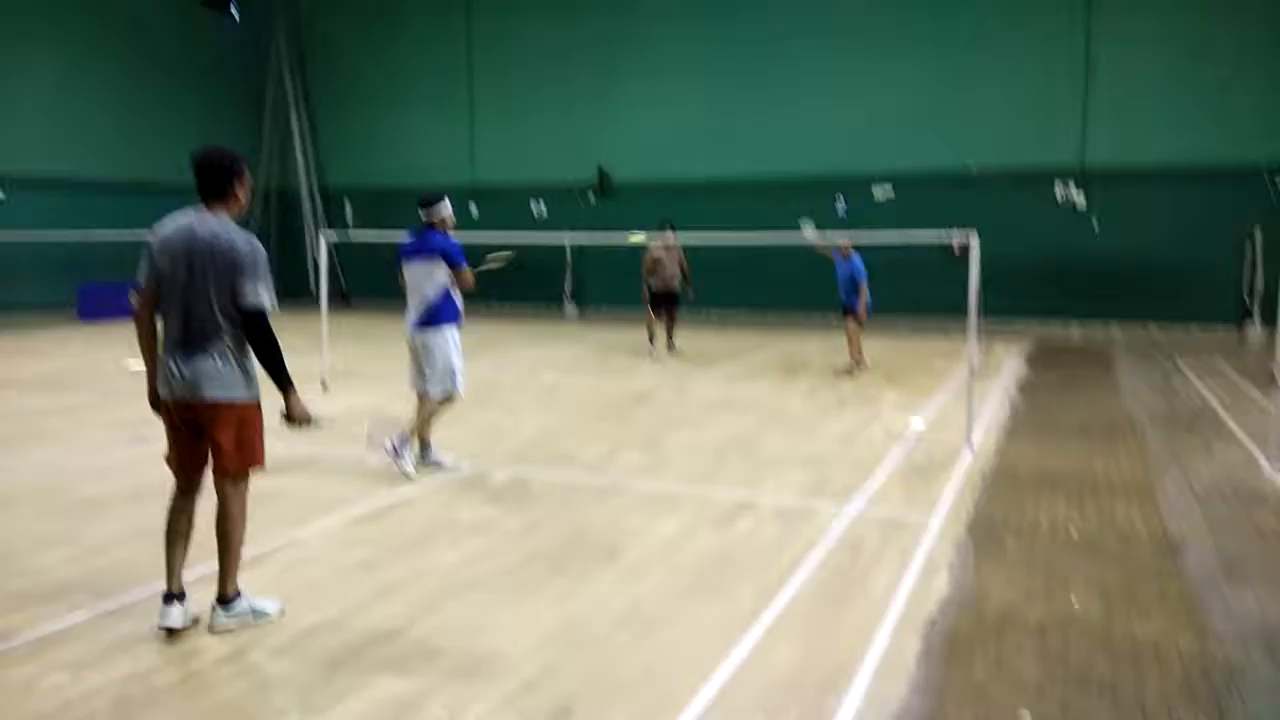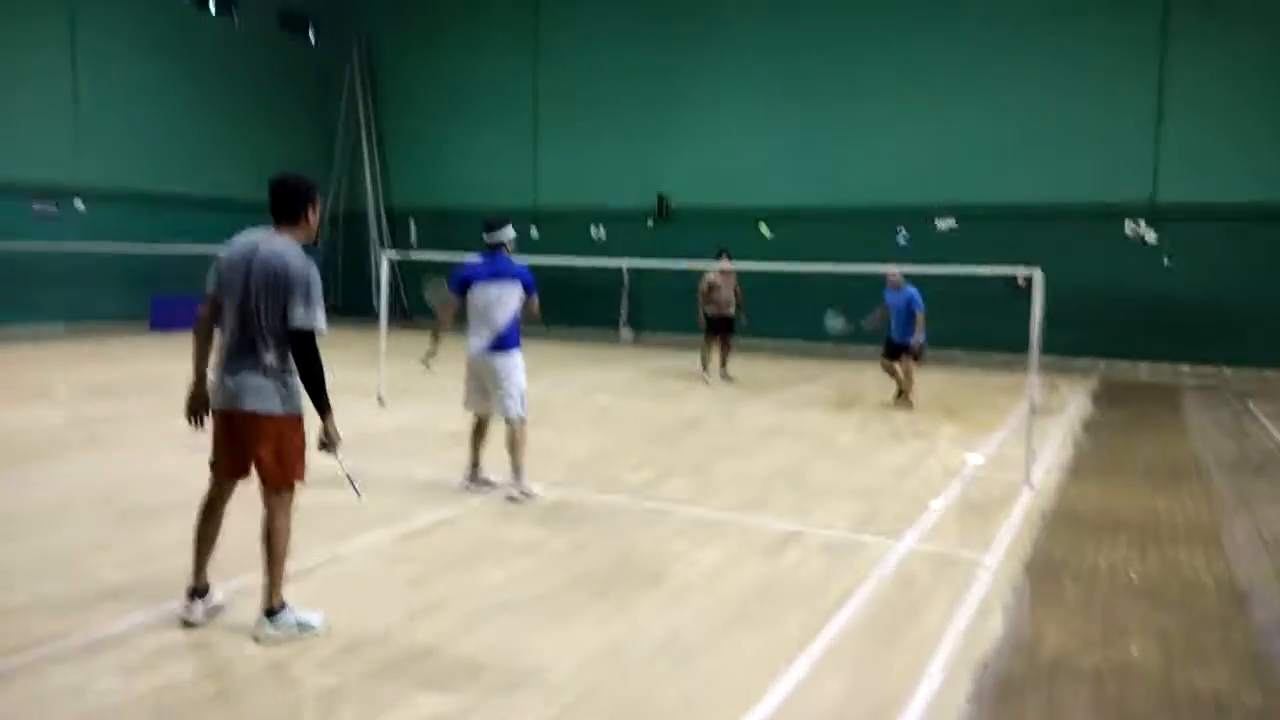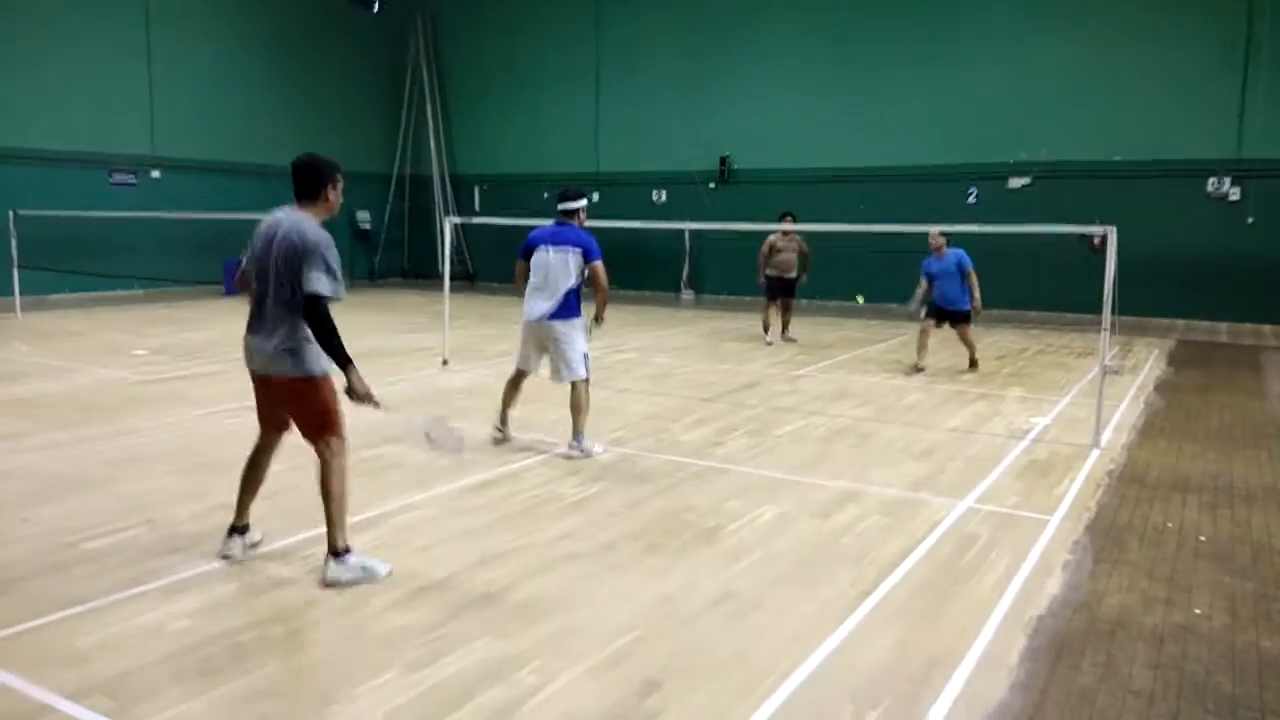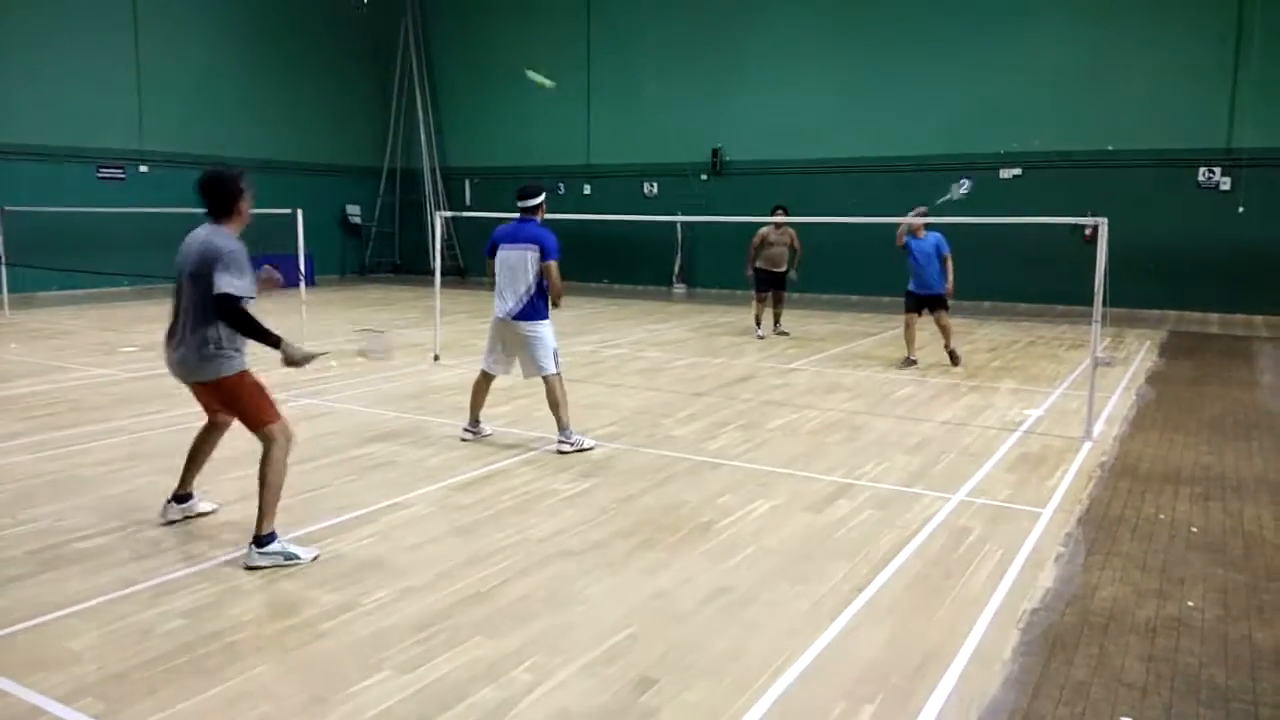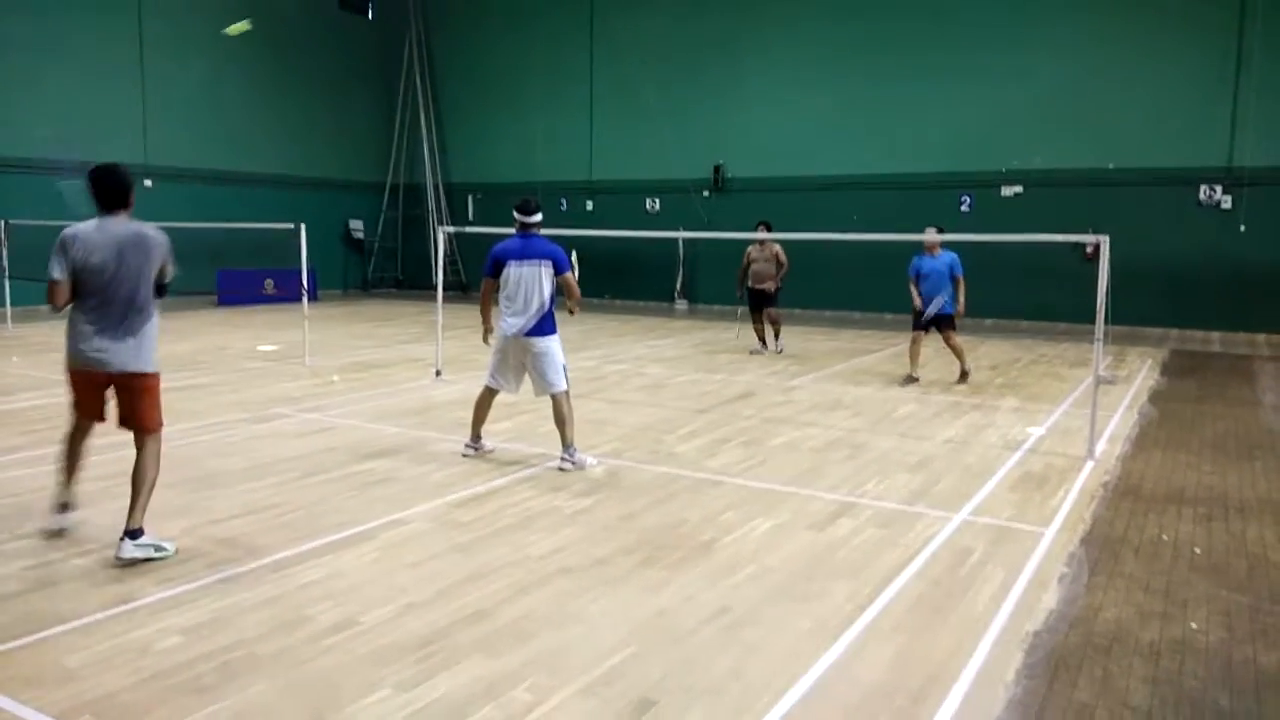
dt=0.4s
person 1, frame 1
left shoulder: (163, 234)
right shoulder: (243, 246)
left elbow: (143, 311)
right elbow: (256, 328)
left wrist: (154, 377)
right wrist: (289, 393)
left hip: (175, 383)
right hip: (226, 387)
left knee: (185, 486)
right knee: (232, 487)
left ankle: (173, 598)
right ankle: (228, 601)
person 1, frame 2
left shoulder: (236, 247)
right shoulder: (299, 266)
left elbow: (206, 320)
right elbow: (304, 349)
left wrist: (198, 382)
right wrist: (327, 417)
left hip: (225, 392)
right hip: (271, 400)
left knee: (220, 488)
right knee: (279, 500)
left ankle: (198, 594)
right ankle: (274, 612)
person 1, frame 3
left shoulder: (270, 223)
right shoulder: (316, 241)
left elbow: (243, 283)
right elbow: (316, 314)
right wrist: (351, 372)
left hip: (261, 353)
right hip: (295, 360)
left knee: (269, 437)
right knee: (333, 448)
left ankle: (238, 531)
right ankle: (340, 556)
person 1, frame 4
left shoulder: (195, 240)
right shoulder: (229, 251)
right elbow: (228, 309)
left wrist: (252, 284)
right wrist: (281, 345)
left hip: (184, 357)
right hip: (216, 363)
left knee: (221, 419)
right knee: (277, 437)
left ankle: (180, 499)
right ankle: (265, 542)
person 1, frame 5
left shoulder: (74, 237)
right shoulder: (155, 238)
left elbow: (57, 300)
left wrist: (83, 289)
left hip: (86, 354)
right hip: (135, 357)
left knee: (82, 426)
right knee: (149, 441)
left ankle: (63, 505)
right ankle: (134, 535)
person 2, frame 1
left shoulder: (408, 246)
right shoulder: (448, 246)
right elbow: (468, 284)
right wrist: (462, 273)
left hip: (417, 328)
right hip: (440, 330)
left knee: (427, 392)
right knee: (443, 394)
left ankle: (424, 451)
right ankle: (402, 444)
person 2, frame 2
left shoulder: (466, 271)
right shoulder: (521, 272)
left elbow: (447, 310)
right elbow: (533, 311)
left wrist: (434, 343)
left hip: (477, 354)
right hip: (505, 355)
left knee: (481, 416)
right knee: (515, 418)
left ankle: (474, 473)
right ankle: (518, 481)
person 2, frame 3
left shoulder: (535, 236)
right shoulder: (585, 241)
left elbow: (520, 276)
right elbow: (602, 284)
right wrist: (600, 310)
left hip: (532, 317)
right hip: (564, 321)
left knee: (521, 371)
right knee: (579, 380)
left ankle: (501, 425)
right ankle: (578, 442)
person 2, frame 4
left shoulder: (499, 233)
right shoulder: (544, 237)
left elbow: (491, 272)
right elbow: (553, 282)
right wrist: (556, 299)
left hip: (502, 316)
right hip: (533, 319)
left knee: (487, 372)
right knee: (551, 375)
left ankle: (472, 425)
right ankle: (566, 436)
person 2, frame 5
left shoulder: (499, 251)
right shoulder: (553, 251)
left elbow: (486, 293)
right elbow: (573, 292)
left wrist: (486, 323)
right wrist: (572, 305)
left hip: (508, 333)
right hip: (542, 335)
left knee: (490, 388)
right knee: (559, 393)
left ankle: (474, 442)
right ankle: (569, 454)
